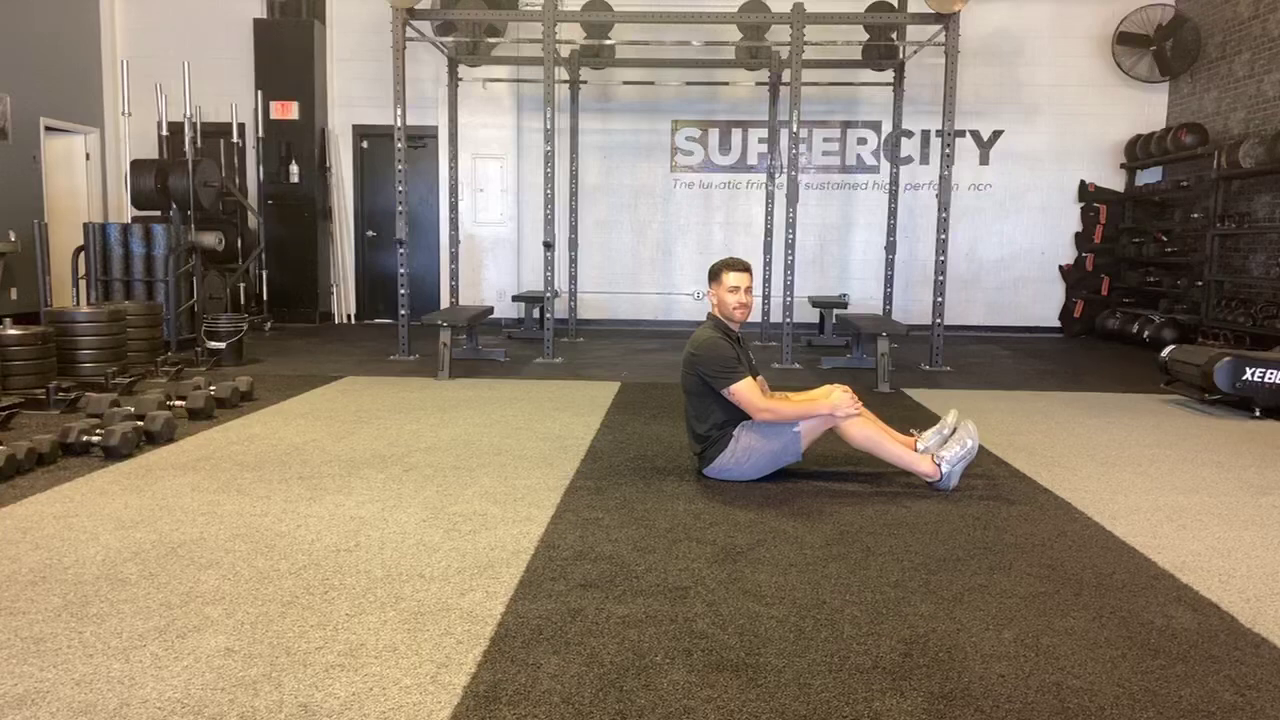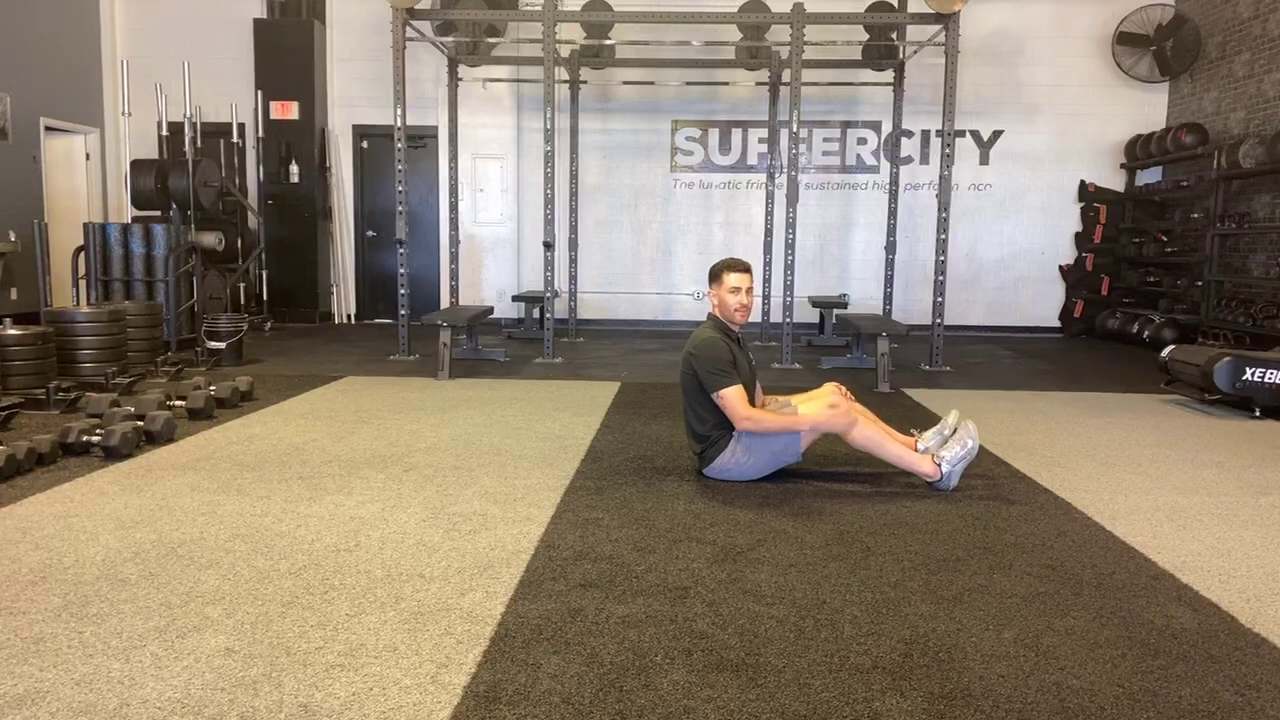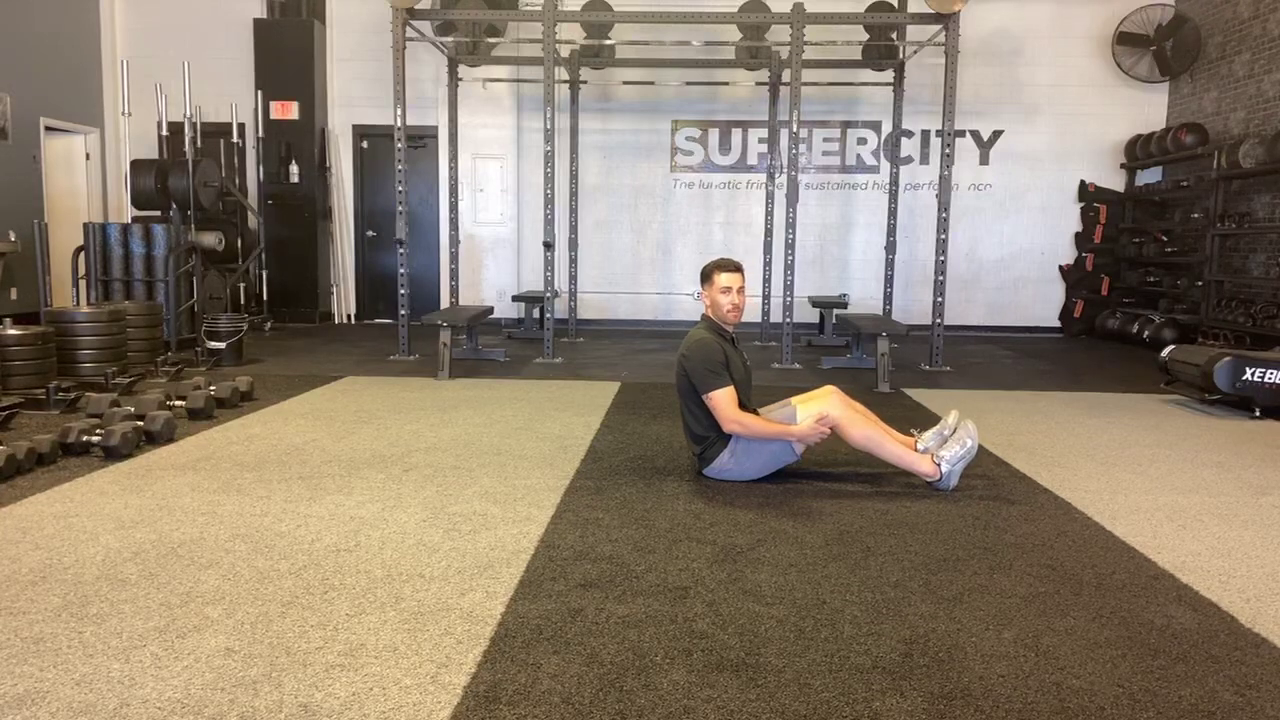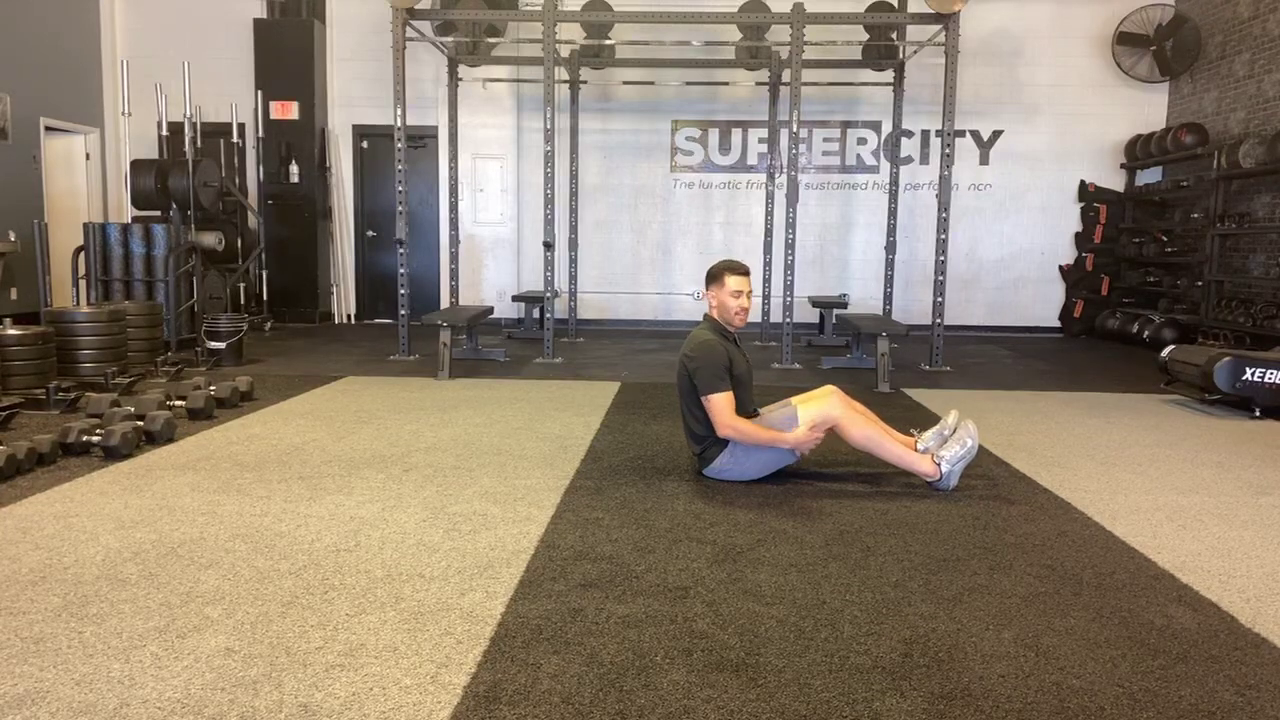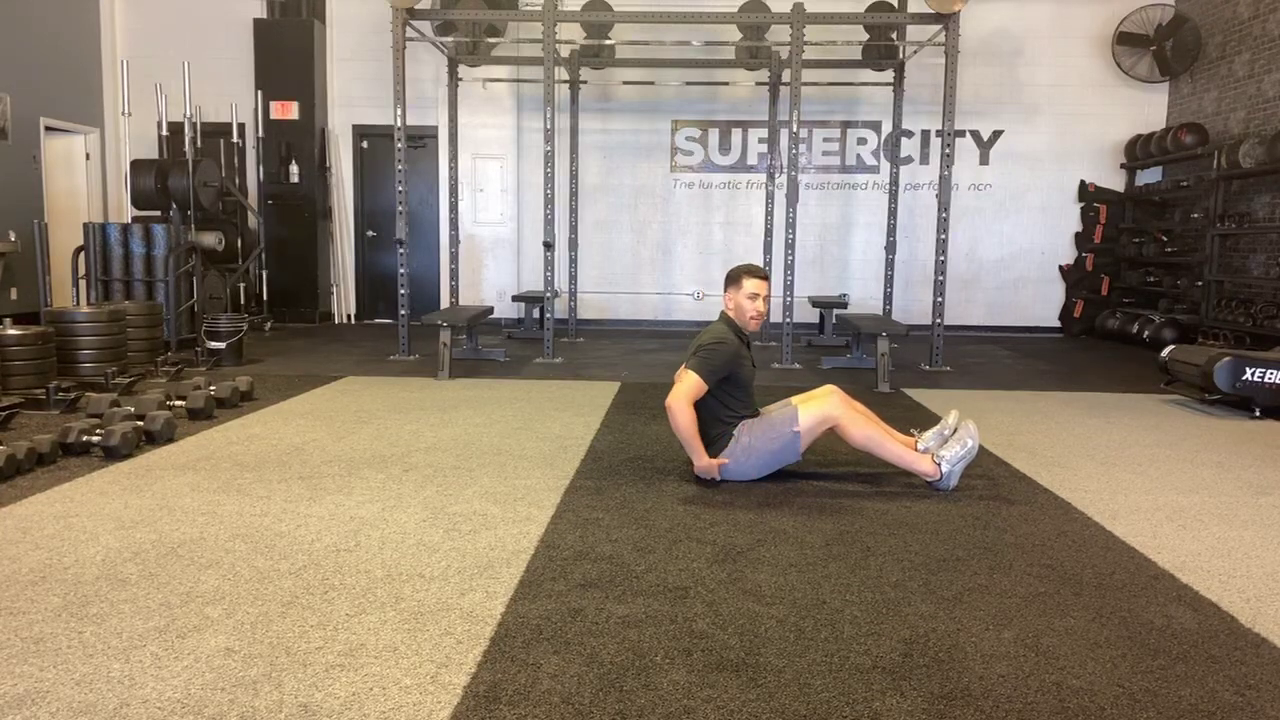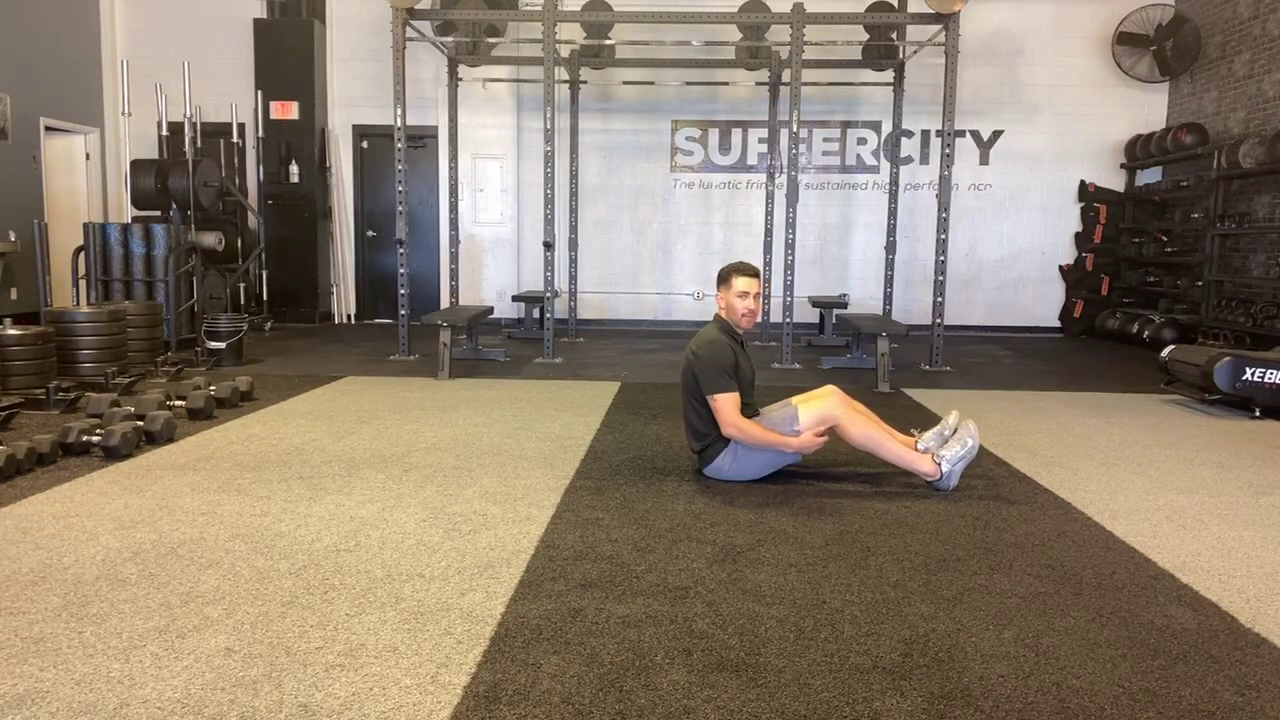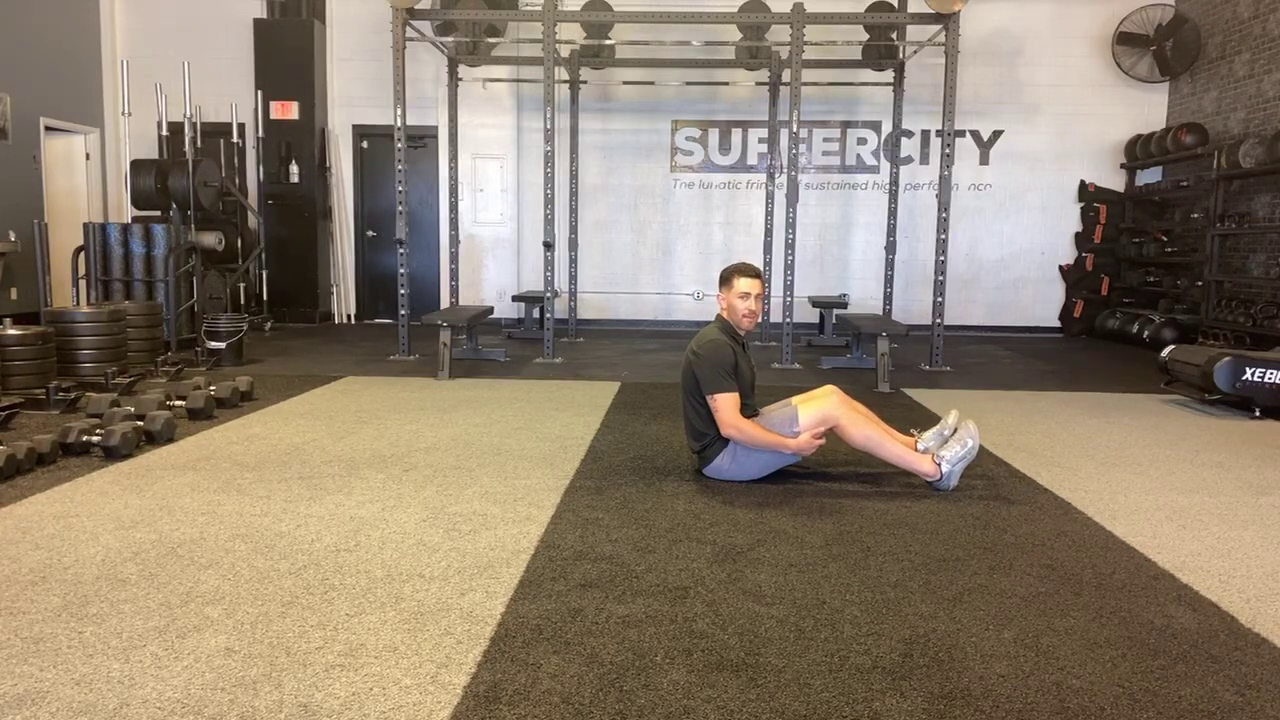
dt=0.7s
person 1, frame 1
left shoulder: (731, 338)
right shoulder: (711, 344)
left elbow: (765, 396)
right elbow: (761, 409)
left wrist: (826, 396)
right wrist: (826, 407)
left hip: (737, 439)
right hip: (725, 454)
left knee: (832, 395)
right knee: (832, 409)
left ankle: (914, 445)
right ankle: (932, 469)
person 1, frame 2
left shoulder: (730, 338)
right shoulder: (710, 345)
left elbow: (758, 403)
right elbow: (744, 418)
left wrist: (817, 397)
right wrist: (813, 420)
left hip: (736, 442)
right hip: (725, 454)
left knee: (831, 397)
right knee: (833, 409)
left ankle: (915, 445)
right ankle: (932, 469)
person 1, frame 3
left shoulder: (723, 338)
right shoulder: (704, 346)
right elbow: (731, 421)
left wrist: (795, 426)
right wrist: (797, 432)
left hip: (737, 441)
right hip: (726, 454)
left knee: (830, 395)
right knee: (832, 407)
left ankle: (915, 445)
right ankle: (932, 468)
person 1, frame 4
left shoulder: (722, 337)
right shoulder: (708, 347)
right elbow: (726, 426)
left wrist: (789, 432)
right wrist: (790, 440)
left hip: (736, 442)
right hip: (726, 455)
left knee: (830, 393)
right knee: (831, 409)
left ankle: (915, 445)
right ankle: (932, 469)
person 1, frame 5
left shoulder: (727, 336)
right shoulder: (722, 344)
left elbow: (681, 376)
right elbow: (677, 401)
right wrist: (701, 460)
left hip: (737, 432)
right hip: (729, 451)
left knee: (831, 394)
right knee: (833, 407)
left ankle: (915, 446)
right ankle: (933, 468)
person 1, frame 6
left shoulder: (728, 339)
right shoulder: (714, 347)
right elbow: (731, 426)
right wrist: (794, 444)
left hip: (736, 439)
right hip: (725, 454)
left knee: (831, 394)
right knee: (832, 408)
left ankle: (915, 445)
right ankle: (932, 469)
person 1, frame 7
left shoulder: (731, 340)
right shoulder: (716, 347)
right elbow: (730, 426)
left wrist: (796, 434)
right wrist: (793, 446)
left hip: (738, 440)
right hip: (725, 454)
left knee: (830, 394)
right knee: (832, 408)
left ankle: (915, 445)
right ankle: (933, 469)
